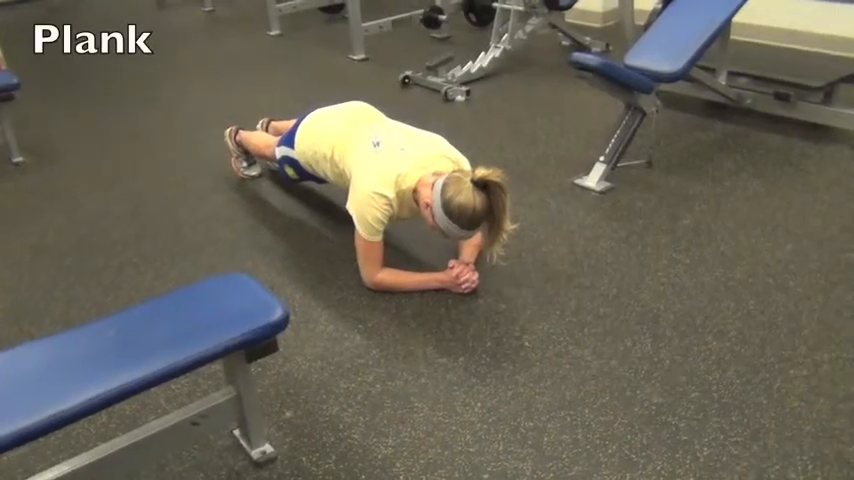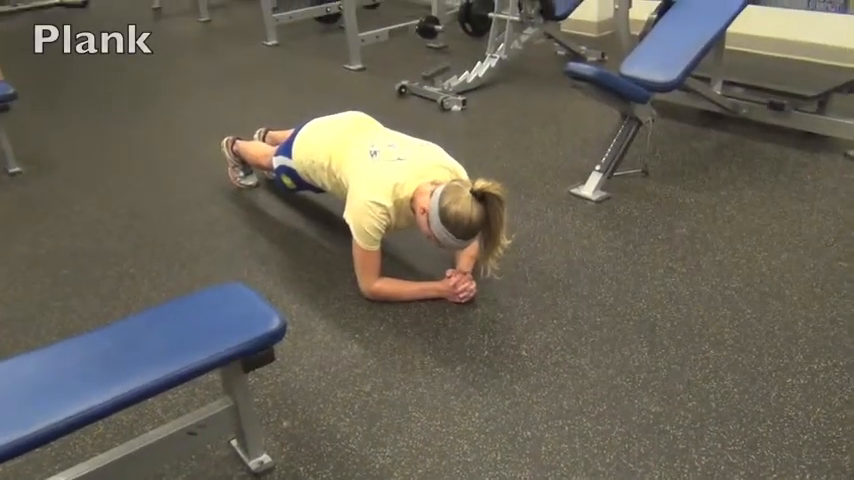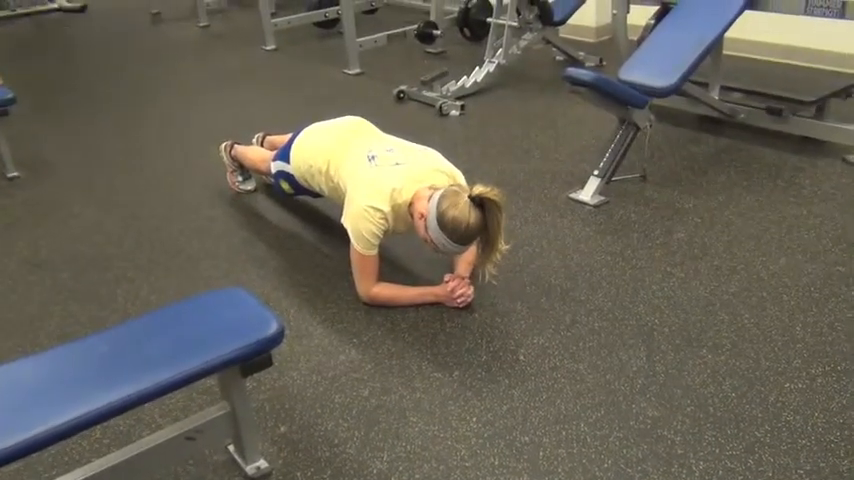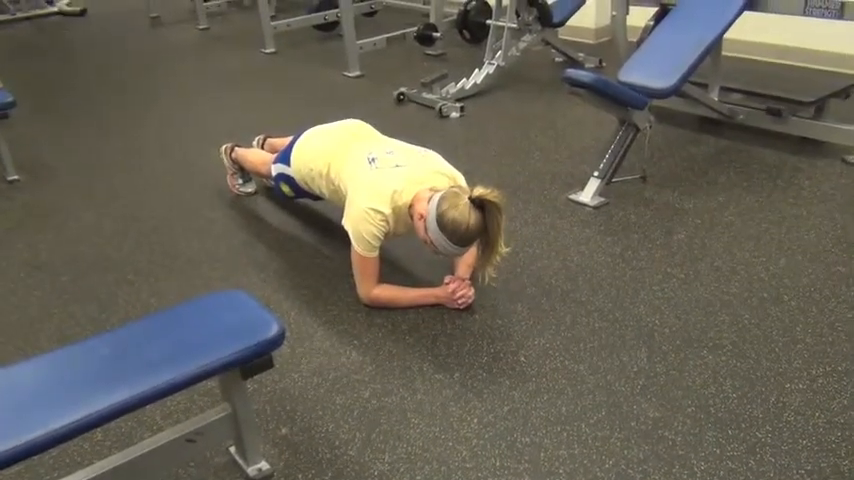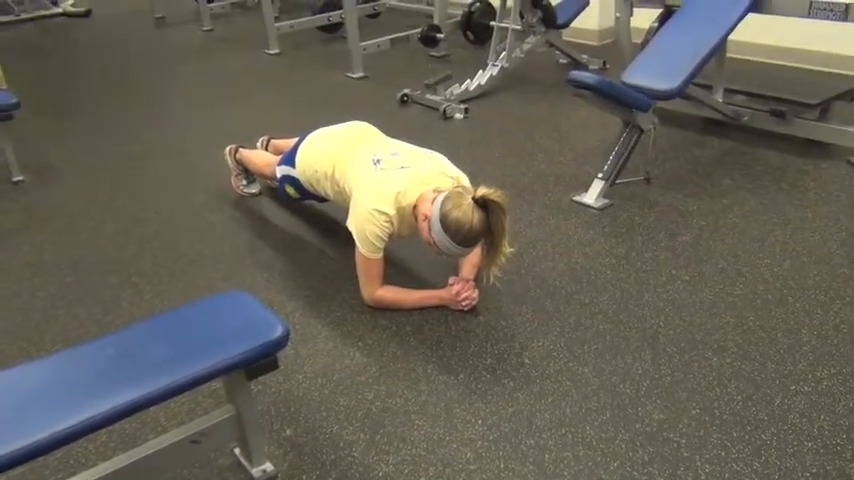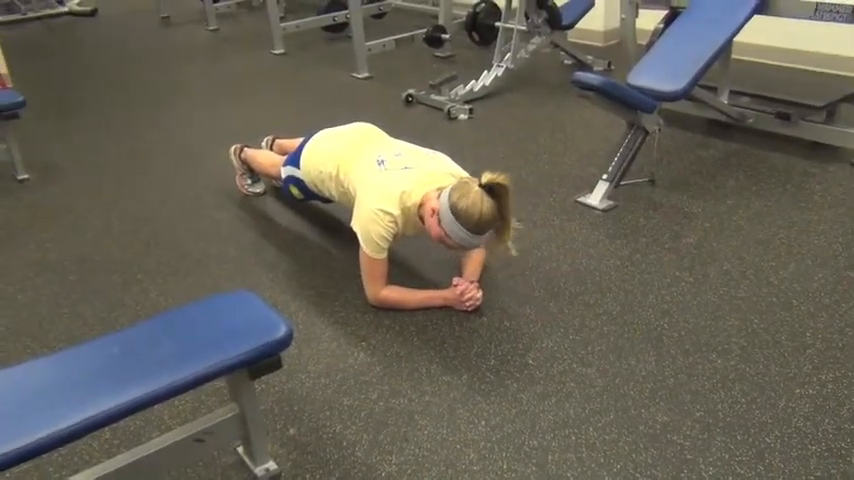
dt=0.5s
person 1, frame 1
left shoulder: (457, 168)
right shoulder: (377, 194)
left elbow: (472, 230)
right elbow: (372, 277)
left wrist: (466, 264)
right wrist: (444, 280)
left hip: (356, 118)
right hip: (313, 138)
right knee: (276, 152)
left ankle: (269, 126)
right ankle: (239, 138)
person 1, frame 2
left shoulder: (453, 176)
right shoulder: (374, 203)
left elbow: (470, 235)
right elbow: (370, 286)
left wrist: (464, 273)
right wrist: (442, 289)
left hip: (354, 127)
right hip: (311, 147)
right knee: (273, 162)
left ankle: (268, 136)
right ankle: (236, 148)
person 1, frame 3
left shoulder: (451, 182)
right shoulder: (372, 207)
left elbow: (468, 241)
right elbow: (367, 291)
left wrist: (462, 277)
right wrist: (439, 294)
left hip: (352, 132)
right hip: (309, 152)
right knee: (271, 166)
left ankle: (266, 141)
right ankle: (234, 153)
person 1, frame 4
left shoulder: (452, 183)
right shoulder: (373, 210)
left elbow: (468, 241)
right elbow: (368, 293)
left wrist: (462, 279)
right wrist: (440, 295)
left hip: (352, 135)
right hip: (309, 156)
right knee: (273, 170)
left ankle: (266, 143)
right ankle: (234, 155)
person 1, frame 5
left shoulder: (457, 186)
right shoulder: (378, 210)
left elbow: (472, 242)
right elbow: (372, 294)
left wrist: (467, 280)
right wrist: (444, 296)
left hip: (356, 138)
right hip: (314, 159)
right knee: (277, 171)
left ankle: (270, 144)
right ankle: (239, 156)
person 1, frame 6
left shoulder: (460, 185)
right shoulder: (382, 210)
left elbow: (476, 244)
right elbow: (376, 293)
left wrist: (470, 282)
right wrist: (448, 297)
left hip: (361, 138)
right hip: (318, 159)
right knee: (283, 171)
left ankle: (274, 144)
right ankle: (244, 155)
